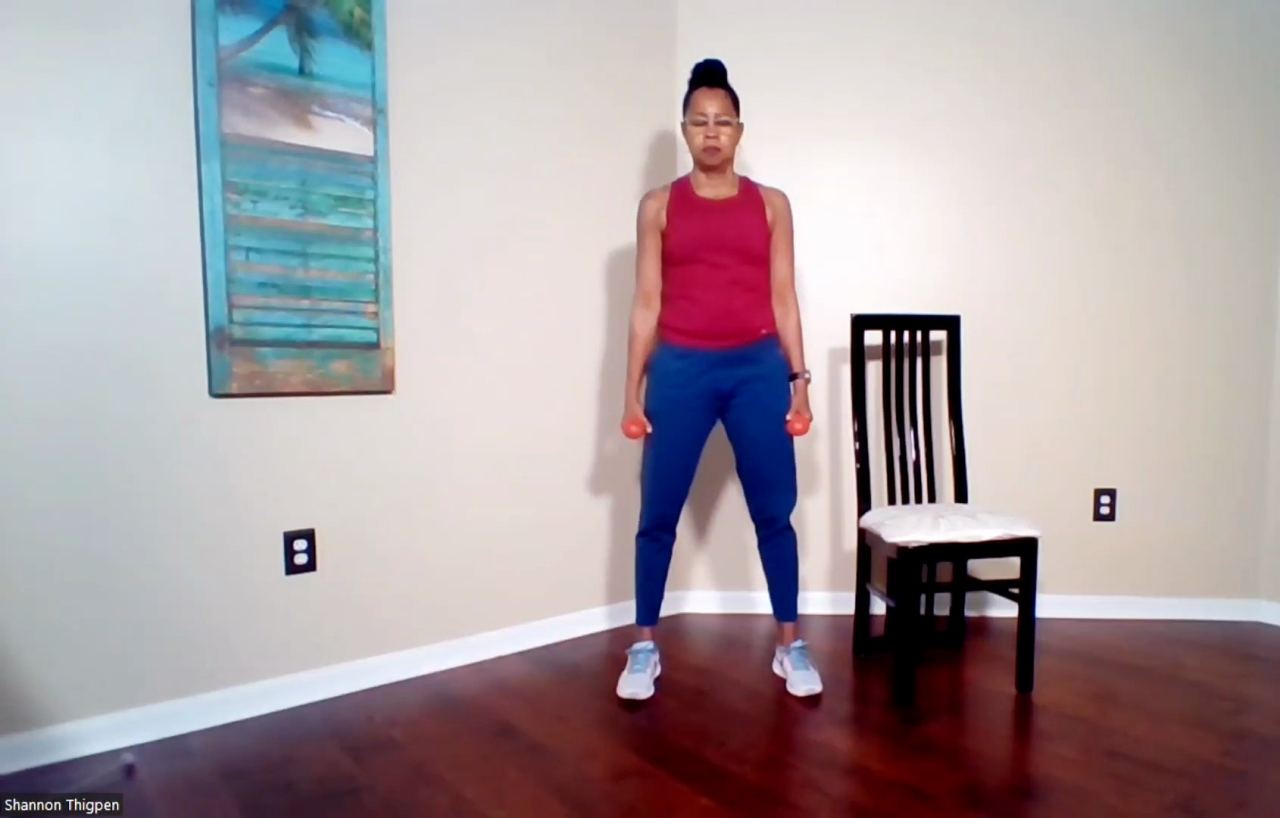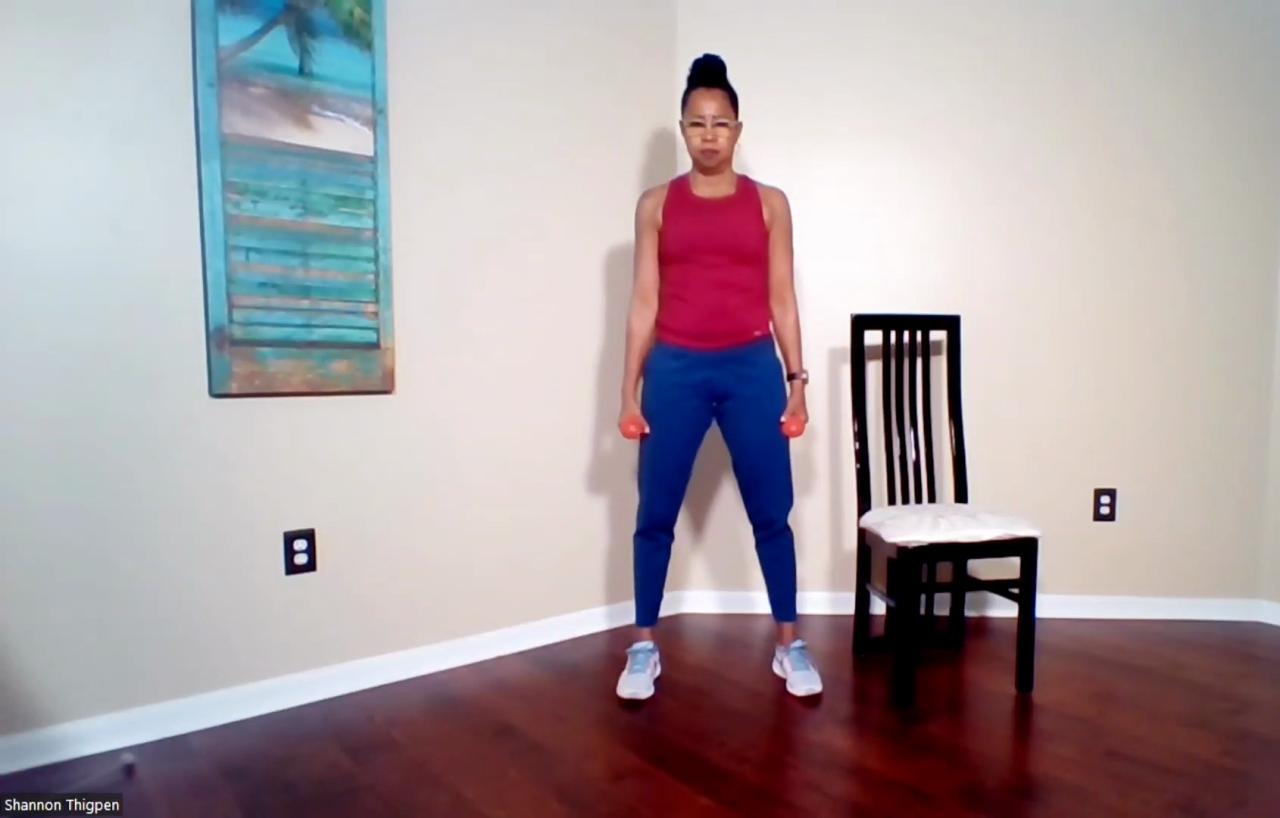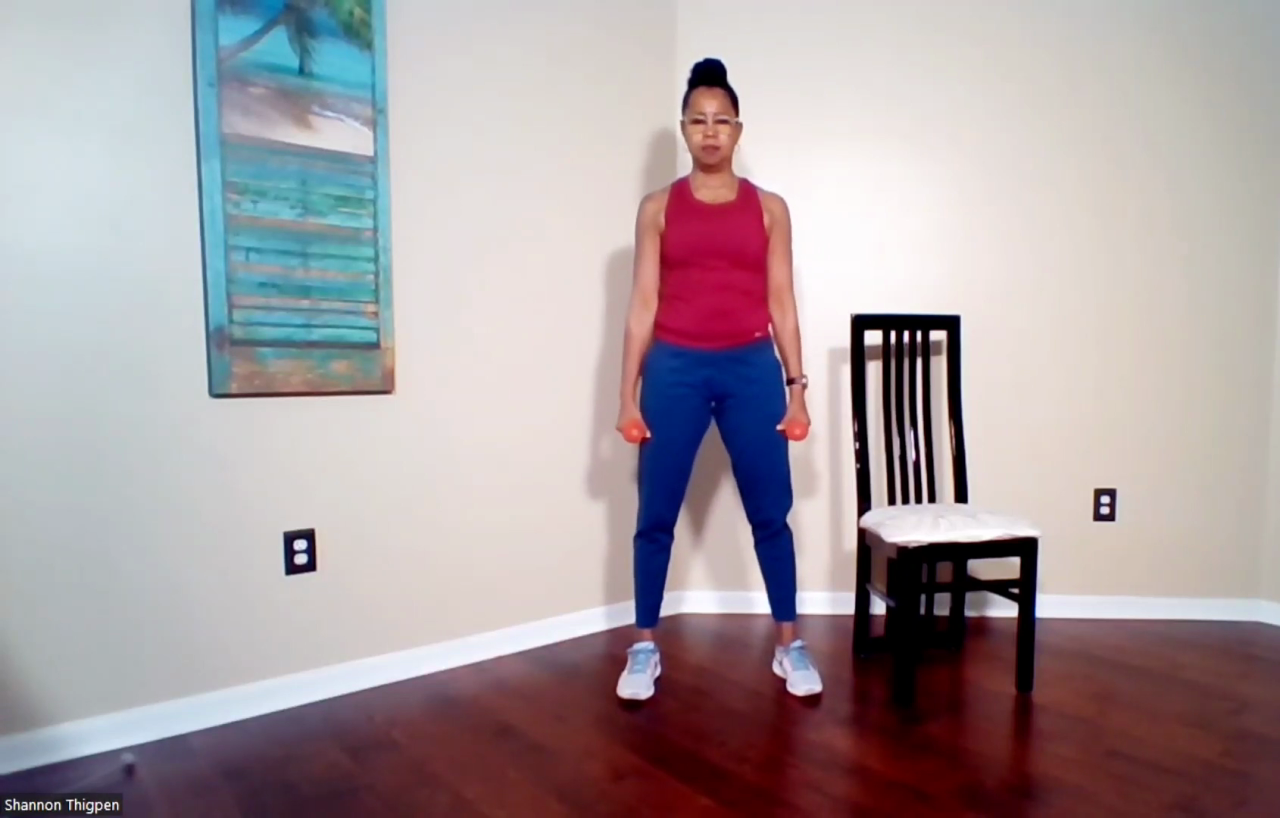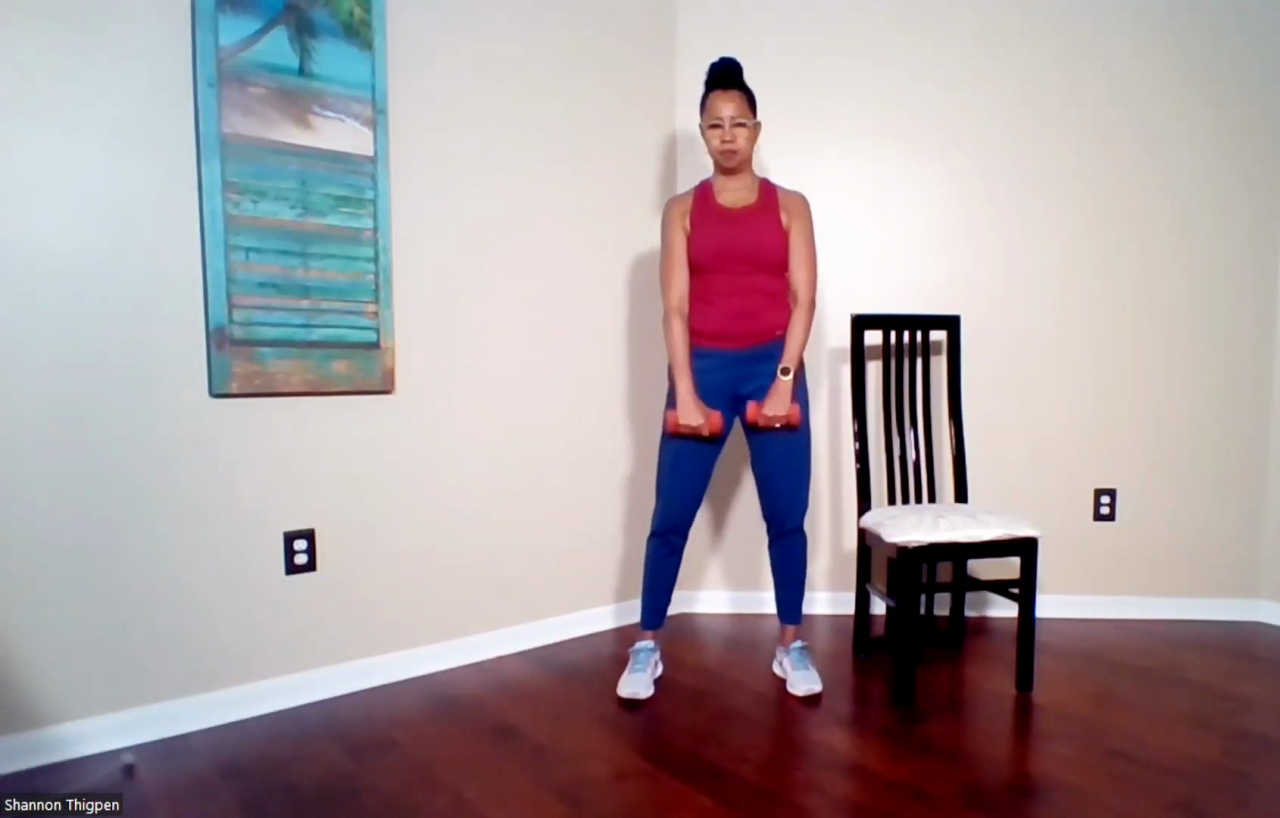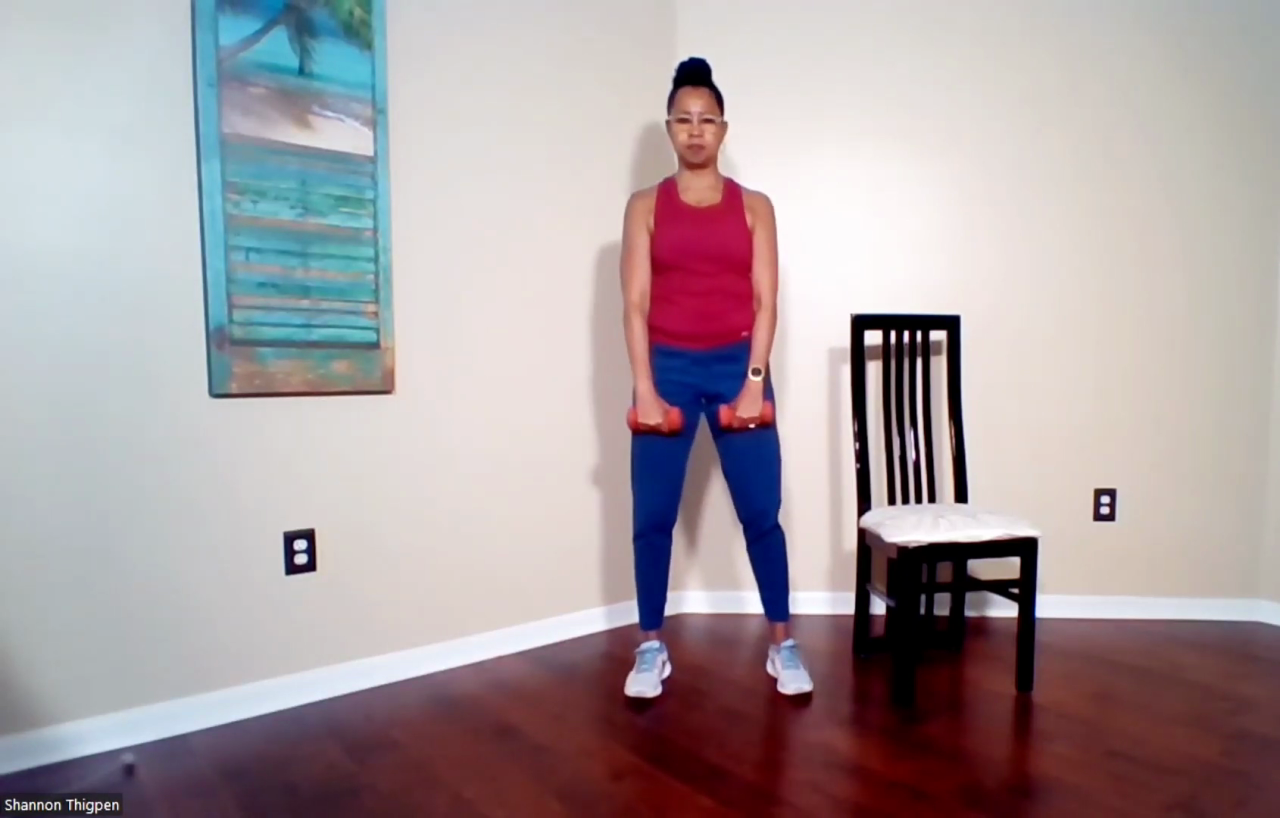
dt=0.7s
person 1, frame 1
left shoulder: (771, 204)
right shoulder: (659, 205)
left elbow: (783, 297)
right elbow: (647, 301)
left wrist: (800, 379)
right wrist: (633, 390)
left hip: (757, 368)
right hip: (681, 370)
left knee: (774, 510)
right knee: (658, 513)
left ankle: (789, 644)
right ankle: (644, 646)
person 1, frame 2
left shoulder: (769, 203)
right shoulder: (656, 204)
left elbow: (782, 298)
right elbow: (644, 300)
left wrist: (797, 380)
right wrist: (630, 389)
left hip: (752, 369)
right hip: (675, 370)
left knee: (771, 513)
right knee: (655, 514)
left ankle: (789, 645)
right ankle: (644, 647)
person 1, frame 3
left shoulder: (769, 207)
right shoulder: (658, 207)
left elbow: (781, 302)
right elbow: (643, 303)
left wrist: (796, 385)
right wrist: (628, 394)
left hip: (751, 369)
right hip: (674, 369)
left knee: (770, 513)
right knee: (656, 515)
left ankle: (789, 644)
right ankle: (644, 647)
person 1, frame 4
left shoulder: (790, 206)
right shoulder: (681, 210)
left elbow: (803, 298)
right elbow: (675, 307)
left wrist: (786, 379)
right wrist: (686, 393)
left hip: (772, 367)
right hip: (703, 368)
left knee: (786, 516)
right knee: (671, 516)
left ankle: (791, 646)
right ankle: (647, 647)
person 1, frame 5
left shoulder: (754, 206)
right shoulder: (645, 205)
left elbow: (765, 300)
right elbow: (636, 303)
left wrist: (755, 382)
right wrist: (644, 388)
left hip: (737, 365)
right hip: (668, 368)
left knee: (761, 513)
right knee: (652, 516)
left ankle: (782, 644)
right ankle: (651, 647)
